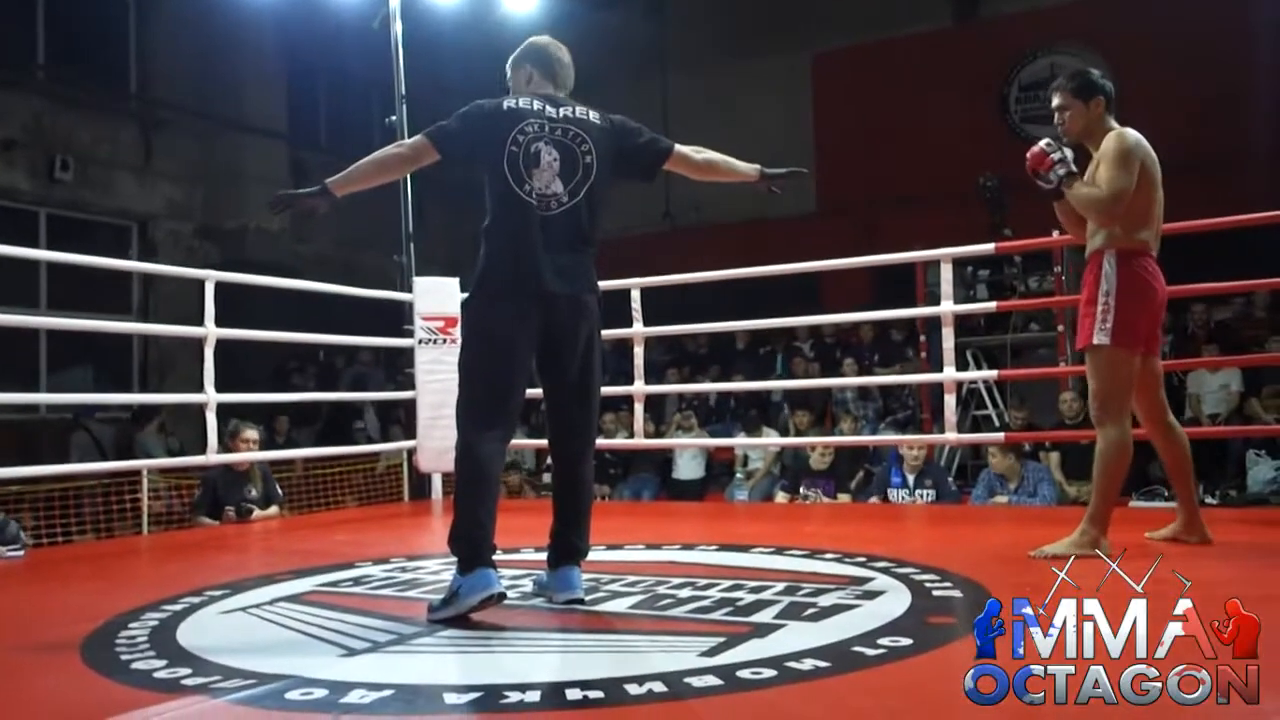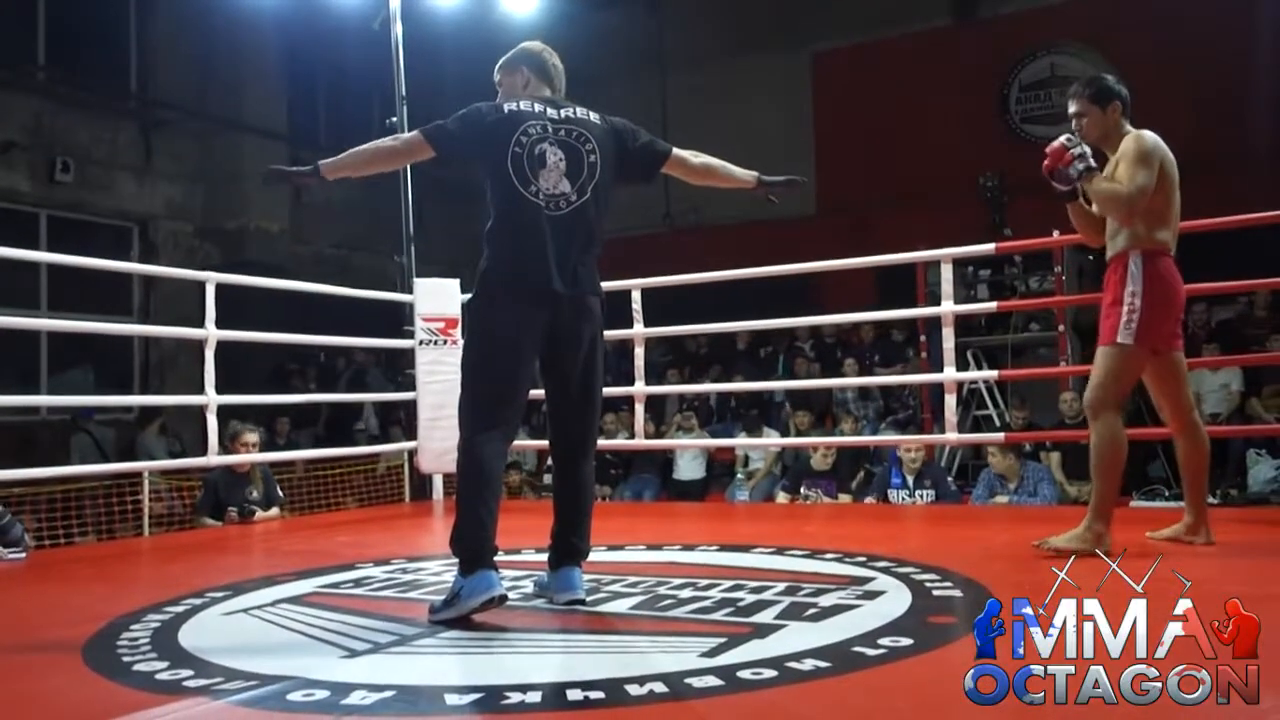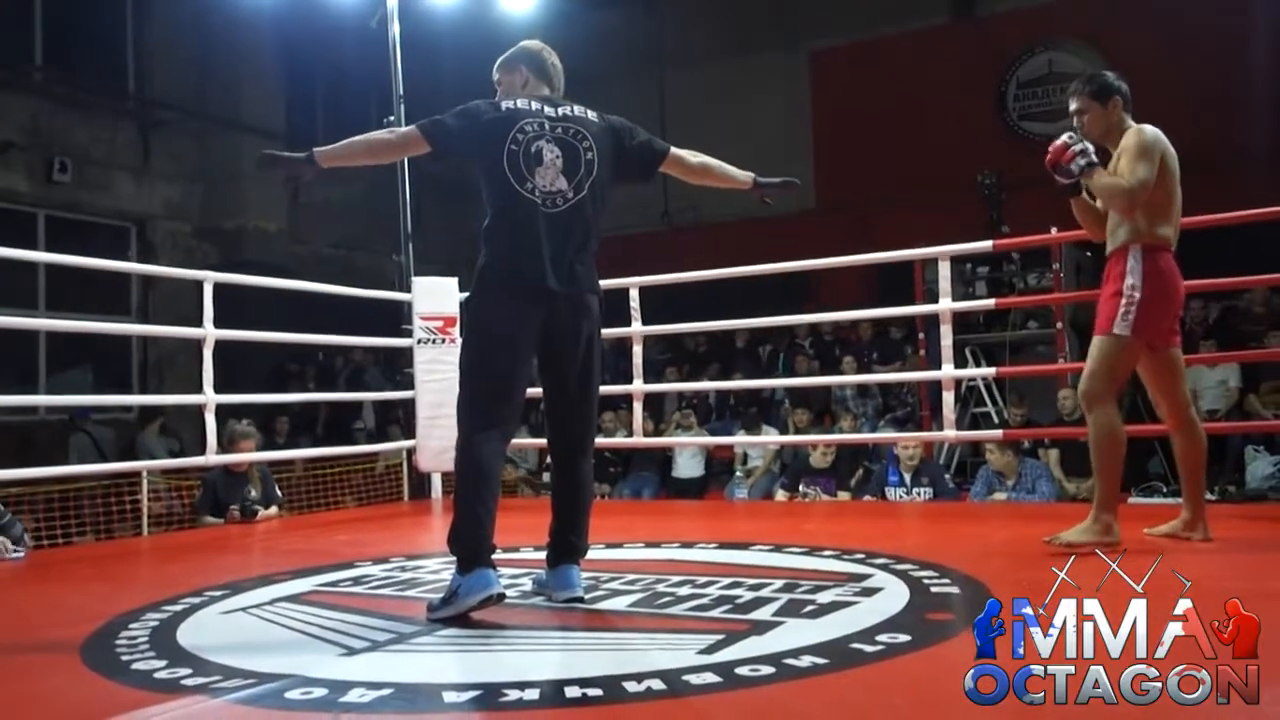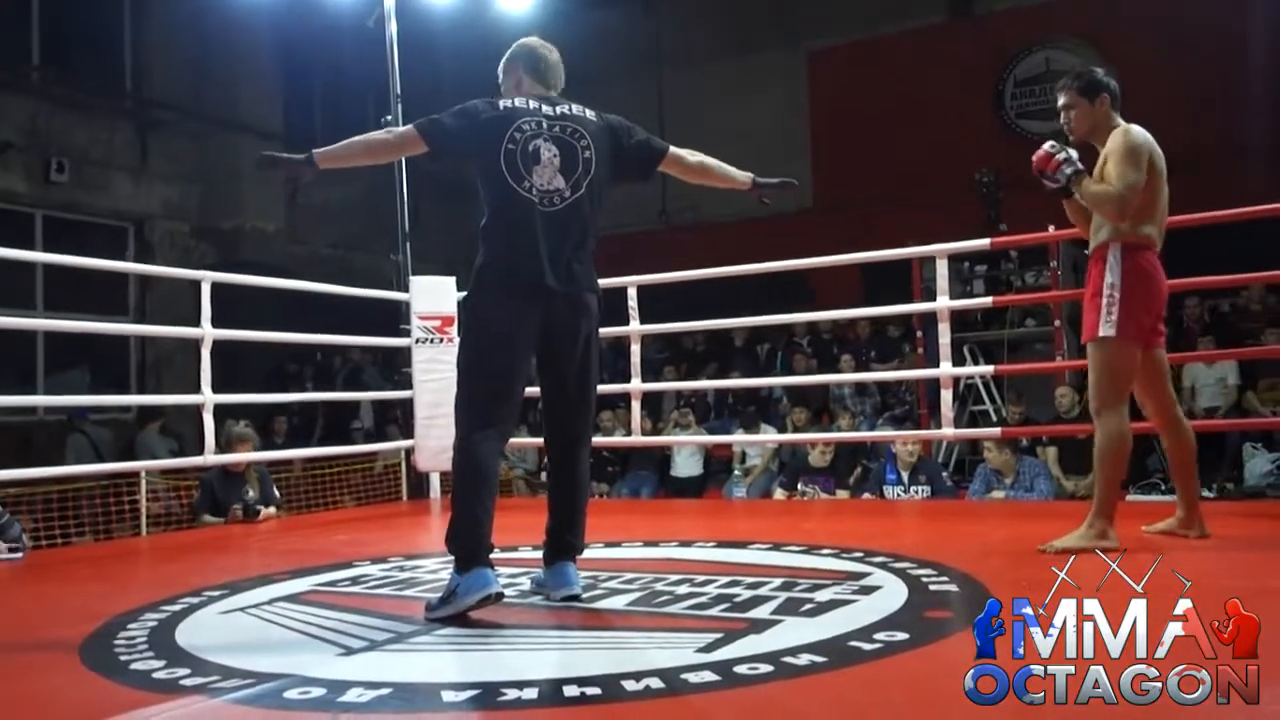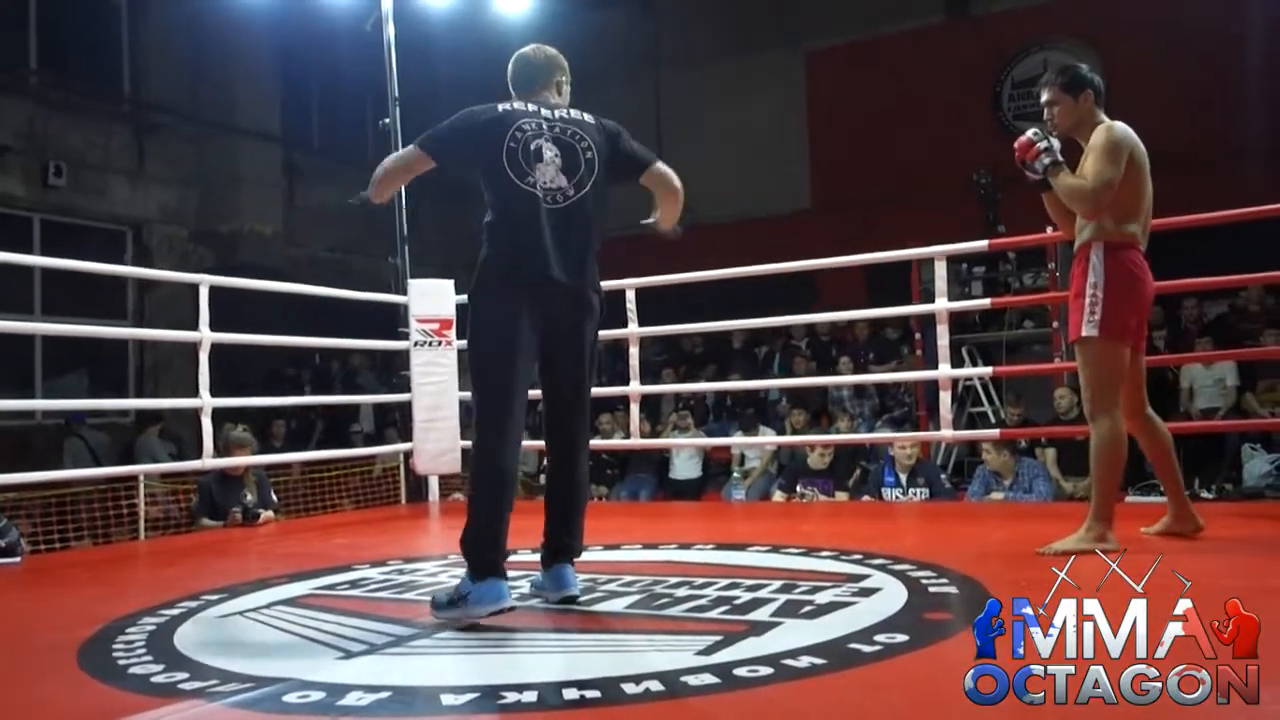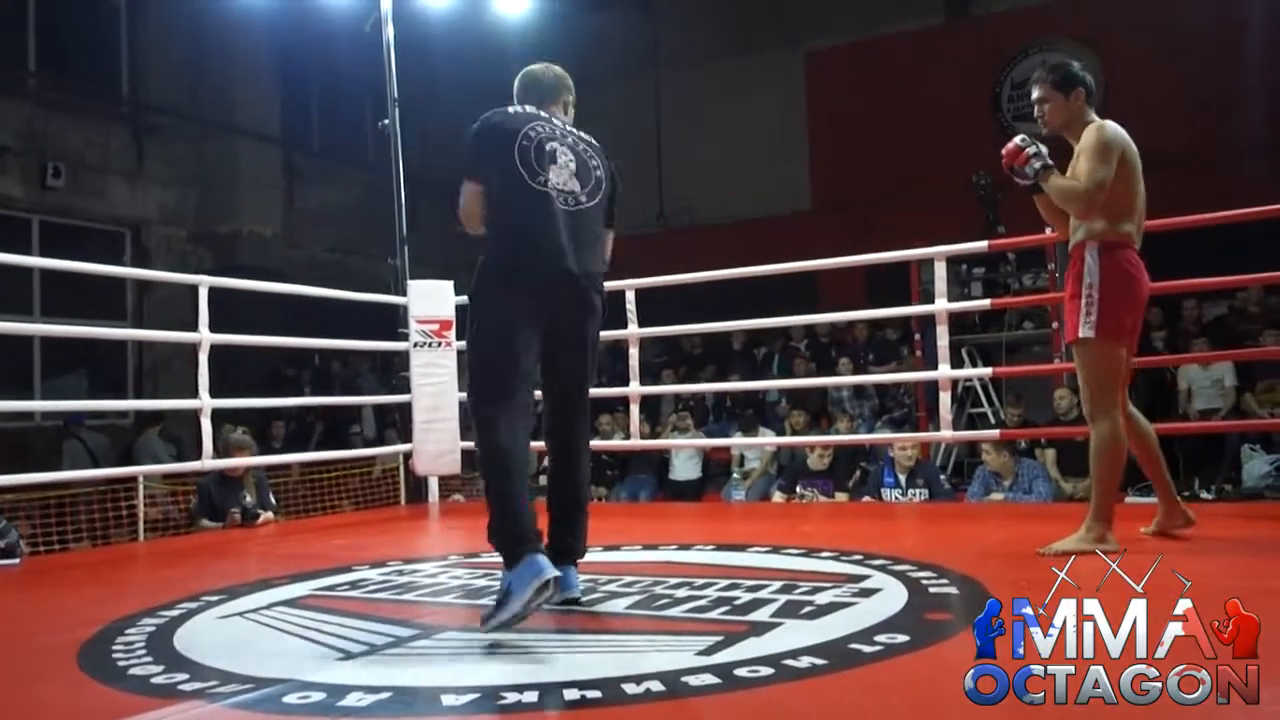
dt=0.2s
person 1, frame 1
left shoulder: (490, 116)
right shoulder: (606, 129)
left elbow: (405, 155)
right elbow: (693, 161)
left wrist: (326, 190)
right wrist: (759, 174)
left hip: (505, 294)
right hip: (573, 298)
left knee: (484, 426)
right knee: (574, 434)
left ankle: (476, 569)
right ankle: (566, 567)
person 1, frame 2
left shoulder: (491, 120)
right shoulder: (606, 131)
left elbow: (402, 148)
right elbow: (690, 165)
left wrist: (317, 172)
right wrist: (757, 181)
left hip: (509, 296)
right hip: (577, 299)
left knee: (487, 427)
right knee: (575, 435)
left ankle: (478, 570)
right ankle: (567, 568)
person 1, frame 3
left shoulder: (487, 118)
right shoulder: (604, 129)
left elbow: (396, 142)
right elbow: (686, 163)
left wrist: (312, 159)
right wrist: (755, 182)
left hip: (506, 294)
right hip: (575, 297)
left knee: (484, 426)
right knee: (573, 433)
left ankle: (475, 568)
right ankle: (565, 566)
person 1, frame 4
left shoulder: (484, 117)
right shoulder: (602, 128)
left elbow: (393, 142)
right elbow: (685, 162)
left wrist: (311, 160)
right wrist: (752, 182)
left hip: (504, 292)
right hip: (573, 295)
left knee: (482, 425)
right knee: (570, 432)
left ankle: (473, 568)
right ankle: (562, 564)
person 1, frame 5
left shoulder: (486, 121)
right shoulder: (599, 132)
left elbow: (400, 165)
right elbow: (668, 184)
left wrist: (373, 197)
right wrist: (664, 223)
left hip: (508, 288)
right hip: (576, 292)
left knee: (498, 425)
right knee: (569, 429)
left ankle: (486, 577)
right ankle: (560, 565)
person 1, frame 6
left shoulder: (496, 125)
right shoulder: (594, 150)
left elbow: (473, 212)
left hip: (512, 282)
right hip: (580, 289)
left knee: (502, 418)
right knee: (570, 429)
left ankle: (526, 561)
right ankle: (565, 566)
person 2, frame 1
left shoulder: (1121, 142)
right shoulder: (1109, 154)
left elbow: (1107, 211)
right elbow: (1083, 229)
left wrist: (1066, 174)
right wrist: (1055, 185)
left hip: (1119, 277)
right hip: (1134, 278)
left knee: (1108, 412)
right knee: (1153, 411)
left ankle: (1093, 533)
right ankle: (1190, 520)
person 2, frame 2
left shoulder: (1141, 144)
right shoulder: (1123, 158)
left elbow: (1128, 206)
right elbow: (1098, 233)
left wrist: (1085, 170)
right wrist: (1070, 189)
left hip: (1141, 279)
right hip: (1149, 283)
left knee: (1101, 403)
right knee: (1178, 411)
left ankle: (1096, 527)
right ankle: (1196, 522)
person 2, frame 3
left shoulder: (1143, 137)
right shoulder: (1125, 154)
left elbow: (1128, 199)
right elbow: (1101, 228)
left wrist: (1087, 166)
right wrist: (1073, 184)
left hip: (1140, 274)
right hip: (1146, 278)
left knee: (1095, 392)
right knee: (1176, 407)
left ankle: (1103, 519)
right ankle: (1194, 518)
person 2, frame 4
left shoulder: (1127, 138)
right shoulder: (1116, 150)
left elbow: (1119, 207)
right elbow: (1095, 224)
left wrist: (1075, 173)
right wrist: (1064, 186)
left hip: (1122, 272)
right hip: (1132, 276)
left knee: (1106, 403)
right knee: (1161, 405)
left ankle: (1100, 525)
right ankle: (1189, 514)
person 2, frame 5
left shoulder: (1110, 134)
right shoulder: (1102, 146)
left elbow: (1092, 204)
right elbow: (1074, 224)
left wrist: (1053, 166)
right wrist: (1043, 178)
left hip: (1107, 270)
right hip: (1121, 272)
left knee: (1101, 406)
right knee: (1133, 407)
left ankle: (1099, 528)
right ankle: (1180, 511)
person 2, frame 6
left shoulder: (1101, 134)
right shoulder: (1091, 145)
left elbow: (1085, 203)
right elbow: (1067, 222)
left wrist: (1043, 168)
right wrist: (1033, 182)
left hip: (1103, 269)
right hip: (1115, 272)
left knee: (1100, 408)
right knee: (1115, 406)
left ankle: (1099, 528)
right ankle: (1171, 508)
